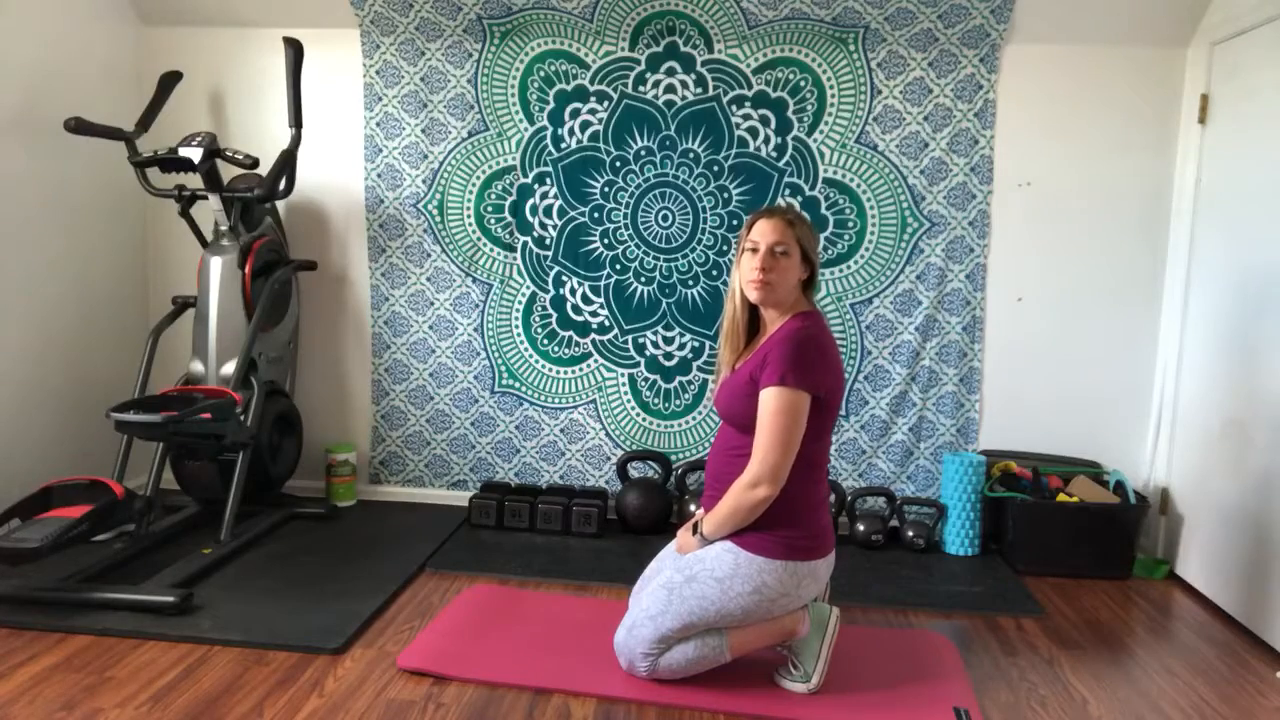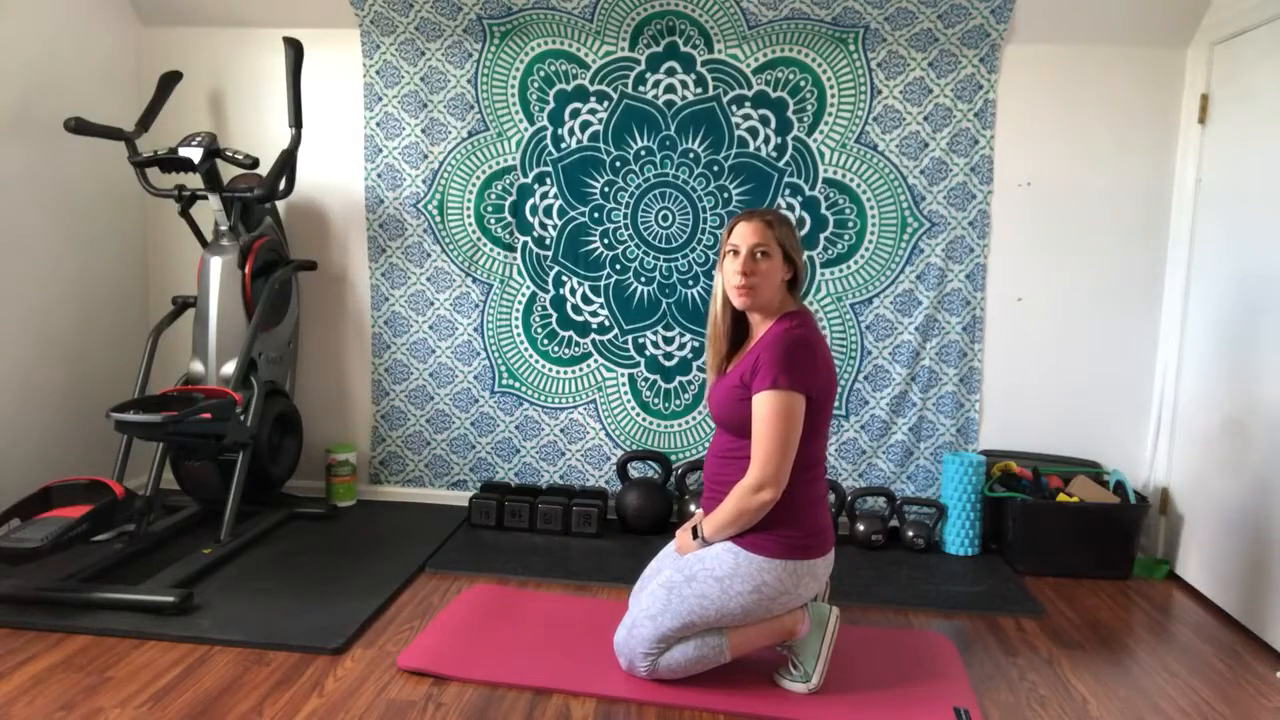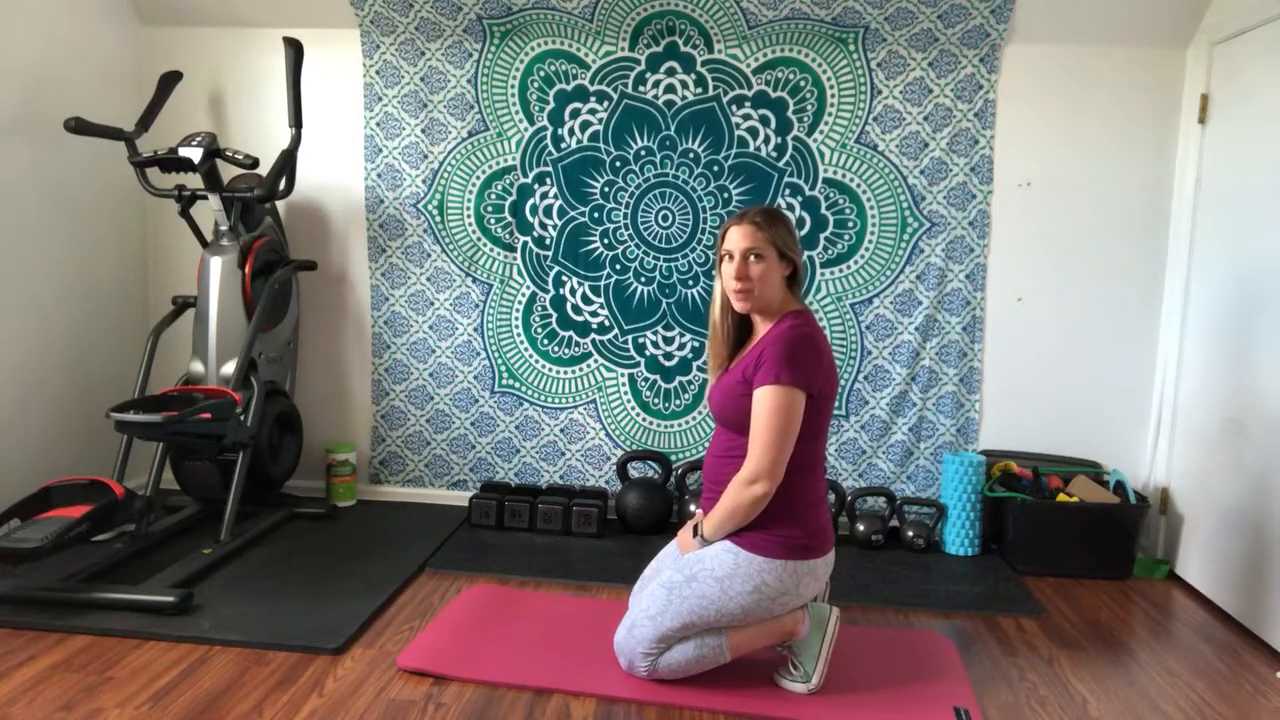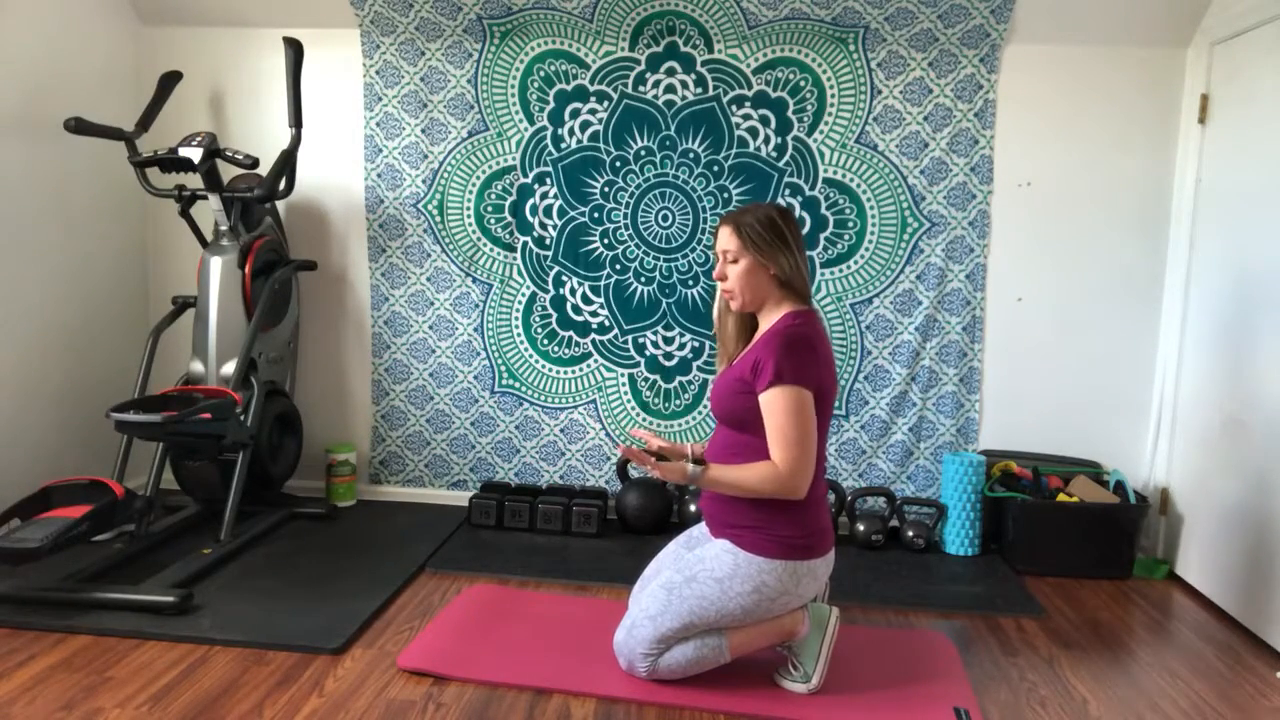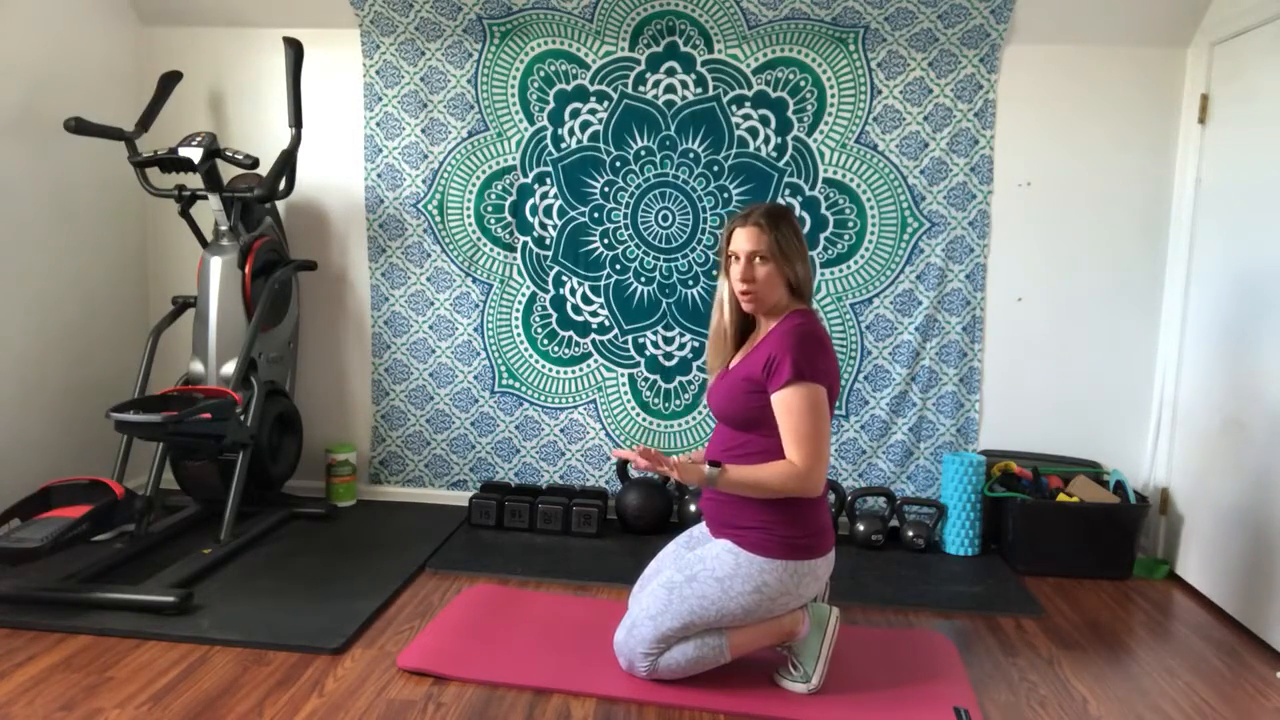
dt=1s
person 1, frame 1
left shoulder: (795, 342)
right shoulder: (768, 333)
left elbow: (764, 481)
left wrist: (702, 533)
right wrist: (706, 518)
left hip: (769, 551)
right hip: (751, 534)
left knee: (635, 649)
right knee: (642, 605)
left ankle: (792, 623)
right ankle: (791, 602)
person 1, frame 2
left shoulder: (786, 344)
right shoulder: (758, 335)
left elbow: (765, 485)
left wrist: (702, 534)
right wrist: (705, 518)
left hip: (771, 551)
right hip: (748, 532)
left knee: (636, 649)
right knee: (642, 606)
left ankle: (793, 623)
right ankle: (791, 601)
person 1, frame 3
left shoulder: (789, 343)
right shoulder: (762, 335)
left elbow: (760, 479)
left wrist: (703, 534)
right wrist: (704, 522)
left hip: (770, 551)
right hip: (748, 534)
left knee: (635, 649)
right knee: (641, 605)
left ankle: (793, 624)
right ankle: (791, 601)
person 1, frame 4
left shoulder: (787, 342)
right shoulder: (774, 331)
left elbow: (790, 477)
left wrist: (690, 473)
right wrist: (684, 450)
left hip: (769, 553)
right hip: (738, 532)
left knee: (635, 649)
right knee: (643, 605)
left ankle: (794, 623)
right ankle: (788, 602)
person 1, frame 5
left shoulder: (796, 342)
right shoulder: (758, 334)
left elbow: (806, 474)
left wrist: (703, 475)
right wrist: (677, 462)
left hip: (770, 553)
right hip: (734, 531)
left knee: (636, 648)
right knee: (642, 606)
left ankle: (794, 623)
right ankle: (788, 602)
